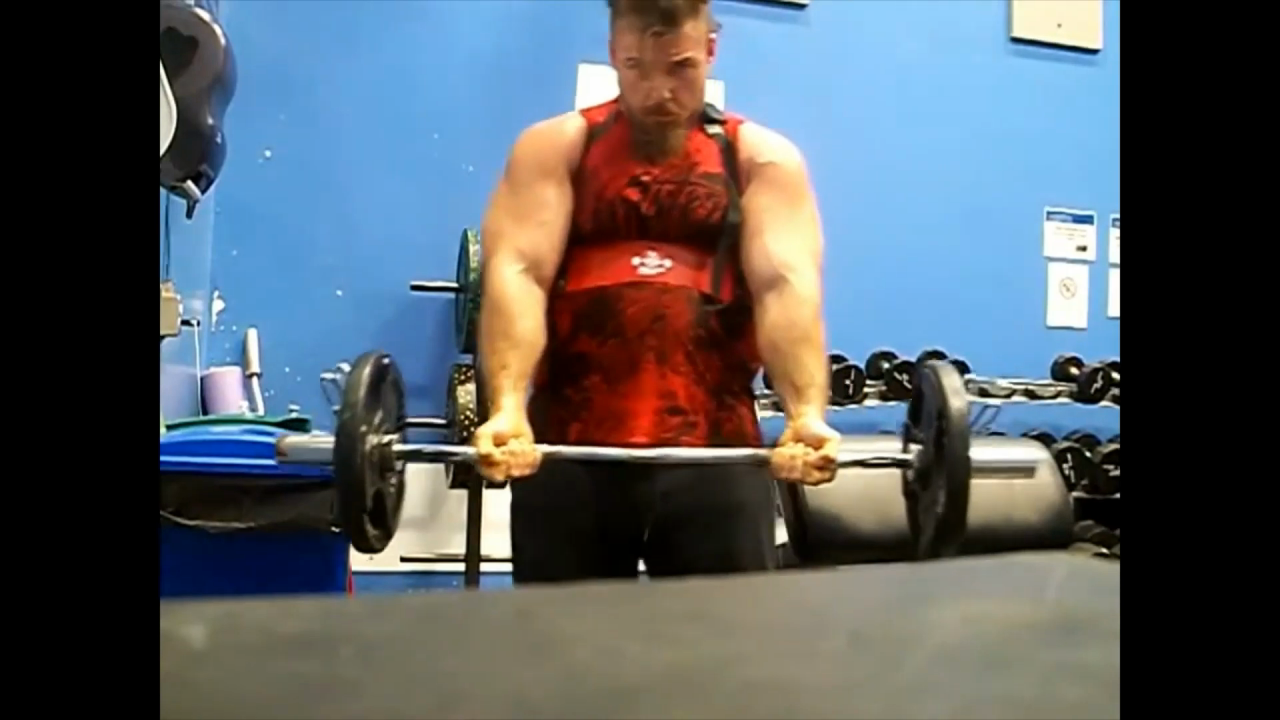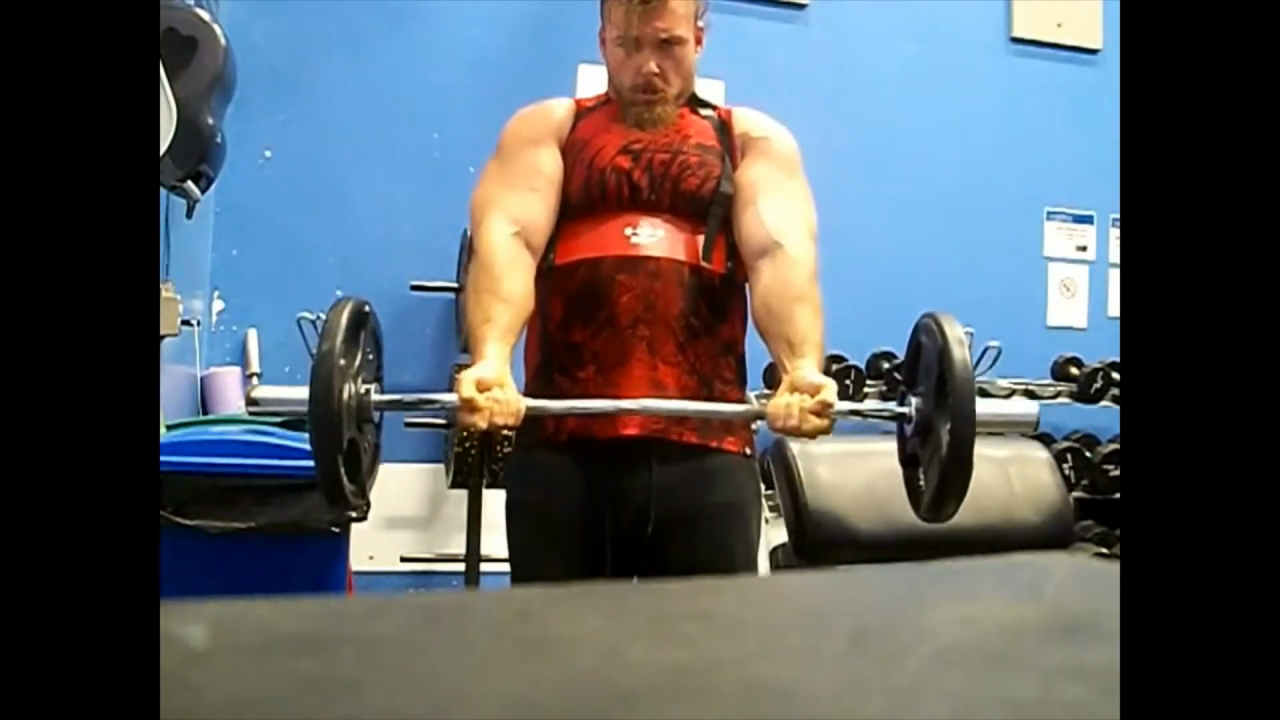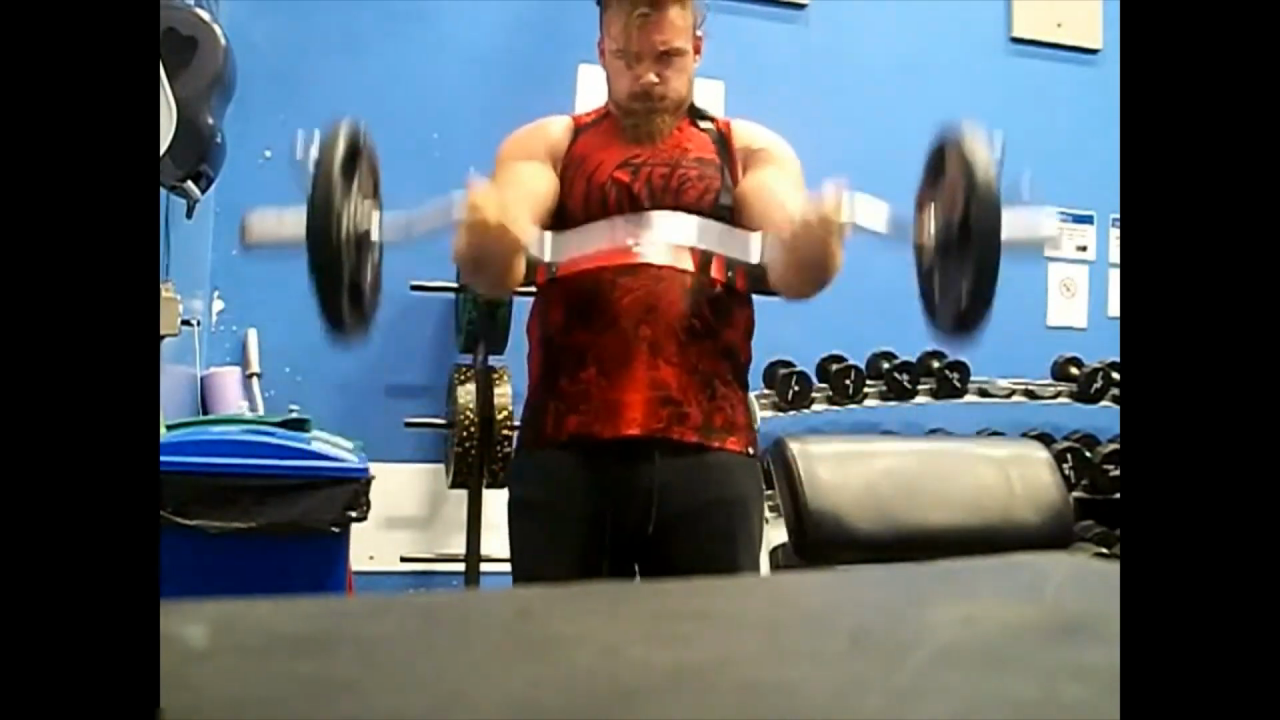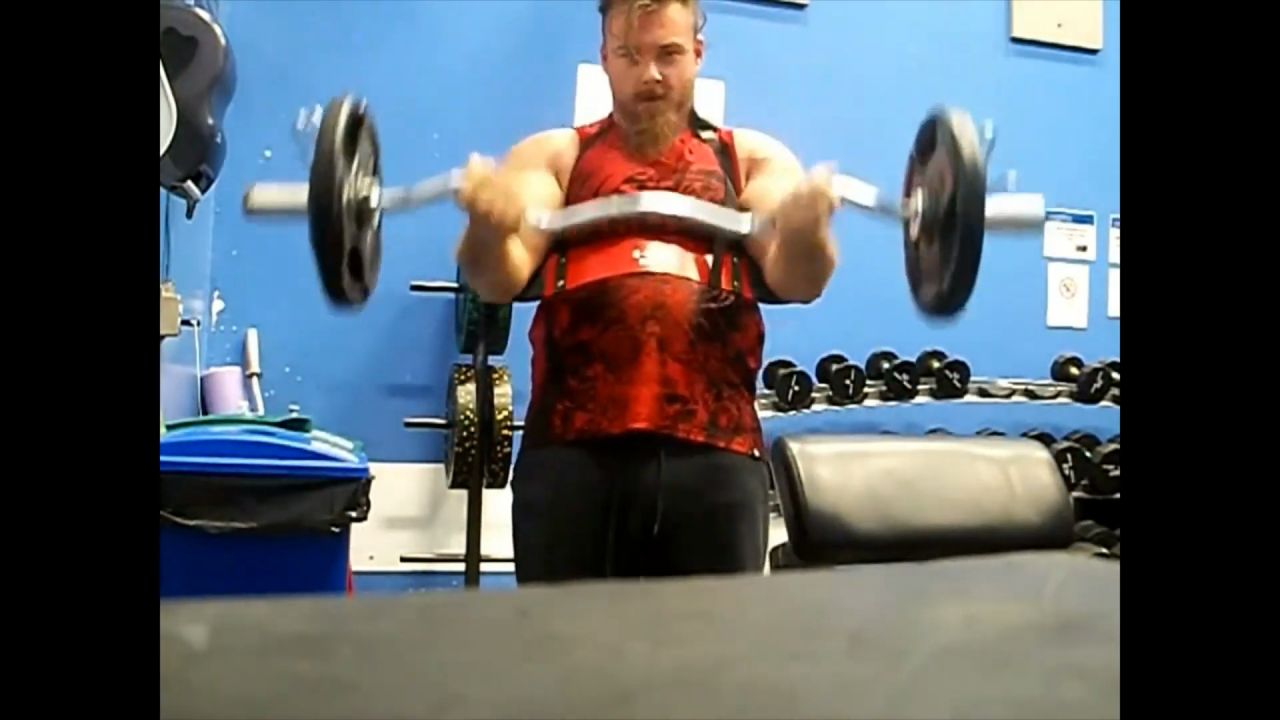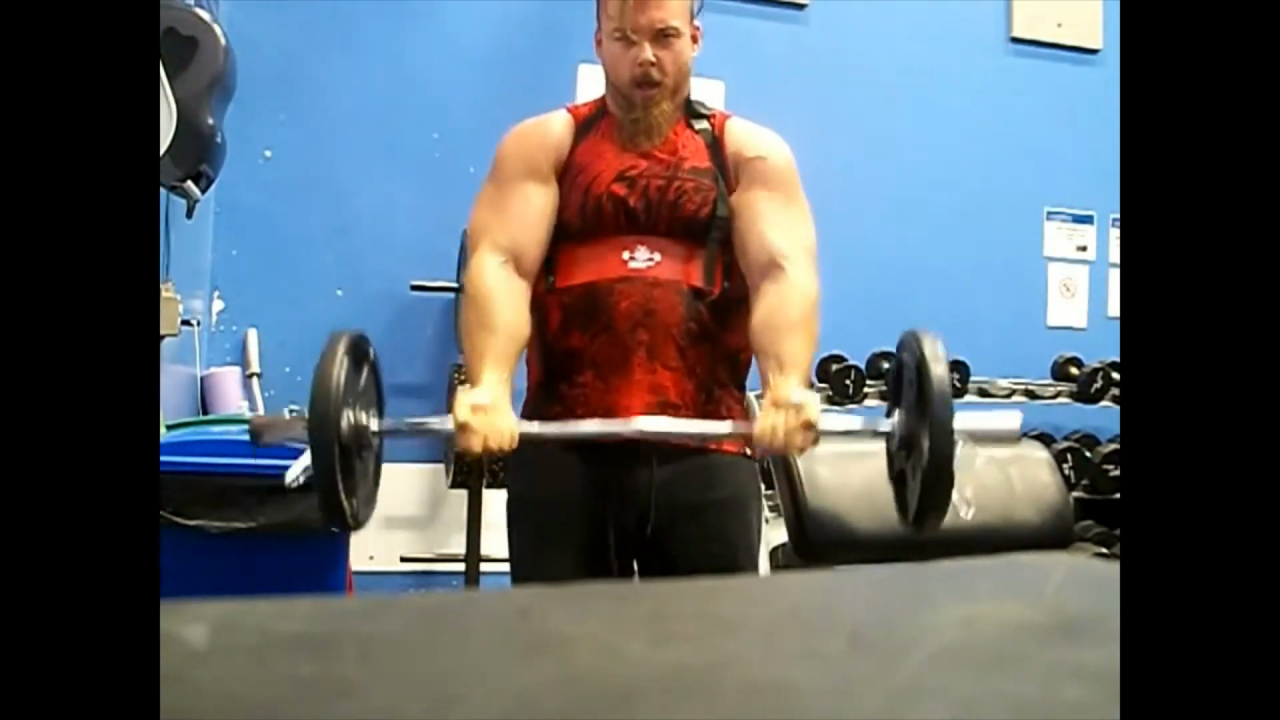
dt=1s
person 1, frame 1
left shoulder: (761, 157)
right shoulder: (555, 148)
left elbow: (786, 285)
right elbow: (516, 273)
left wrist: (807, 413)
right wrist: (507, 407)
left hip: (714, 453)
right hip: (570, 452)
person 1, frame 2
left shoulder: (752, 138)
right shoulder: (546, 128)
left elbow: (781, 253)
right elbow: (505, 240)
left wrist: (803, 368)
right wrist: (490, 358)
left hip: (705, 446)
right hip: (563, 441)
person 1, frame 3
left shoulder: (748, 149)
right shoulder: (549, 144)
left elbow: (794, 266)
right elbow: (491, 260)
left wrist: (814, 238)
right wrist: (488, 236)
left hip: (707, 446)
right hip: (567, 444)
person 1, frame 4
left shoulder: (753, 157)
right shoulder: (552, 156)
left elbow: (795, 274)
right elbow: (501, 269)
left wrist: (803, 230)
right wrist: (491, 225)
left hip: (713, 448)
right hip: (572, 446)
person 1, frame 5
left shoulder: (749, 150)
right shoulder: (542, 144)
left elbow: (784, 272)
right elbow: (498, 263)
left wrist: (788, 386)
right wrist: (487, 384)
left hip: (704, 447)
right hip: (564, 446)
